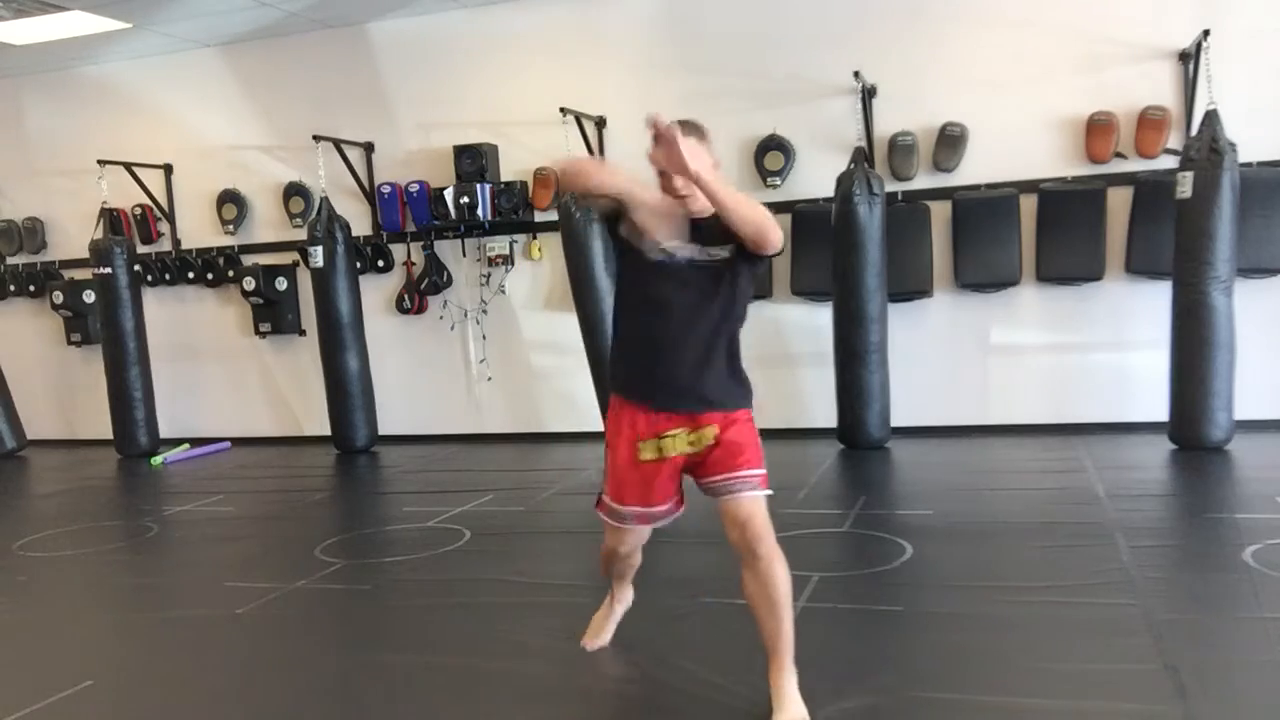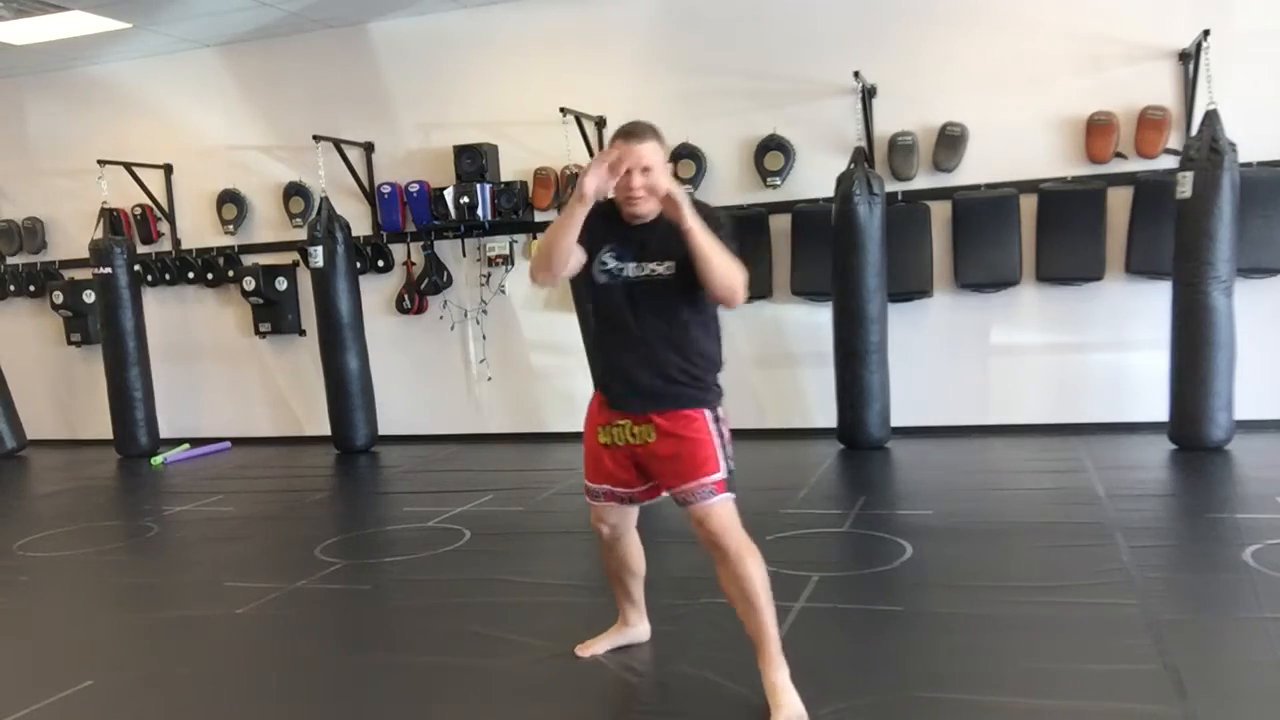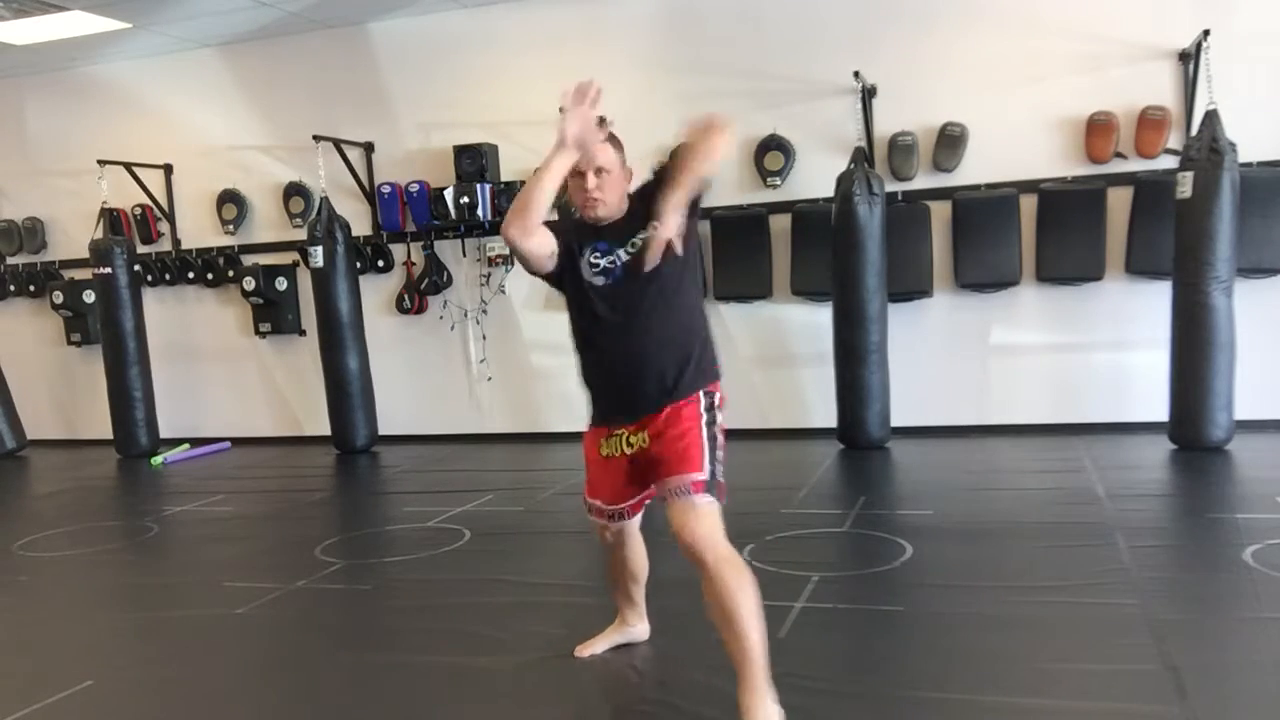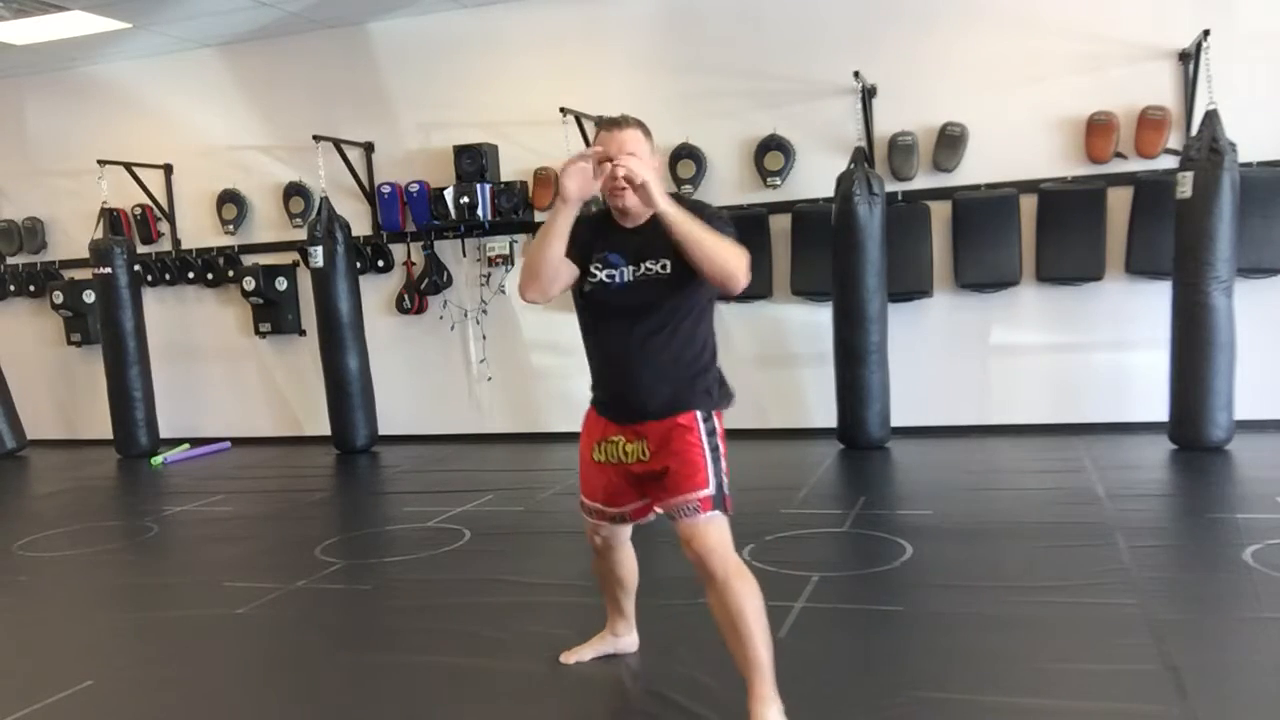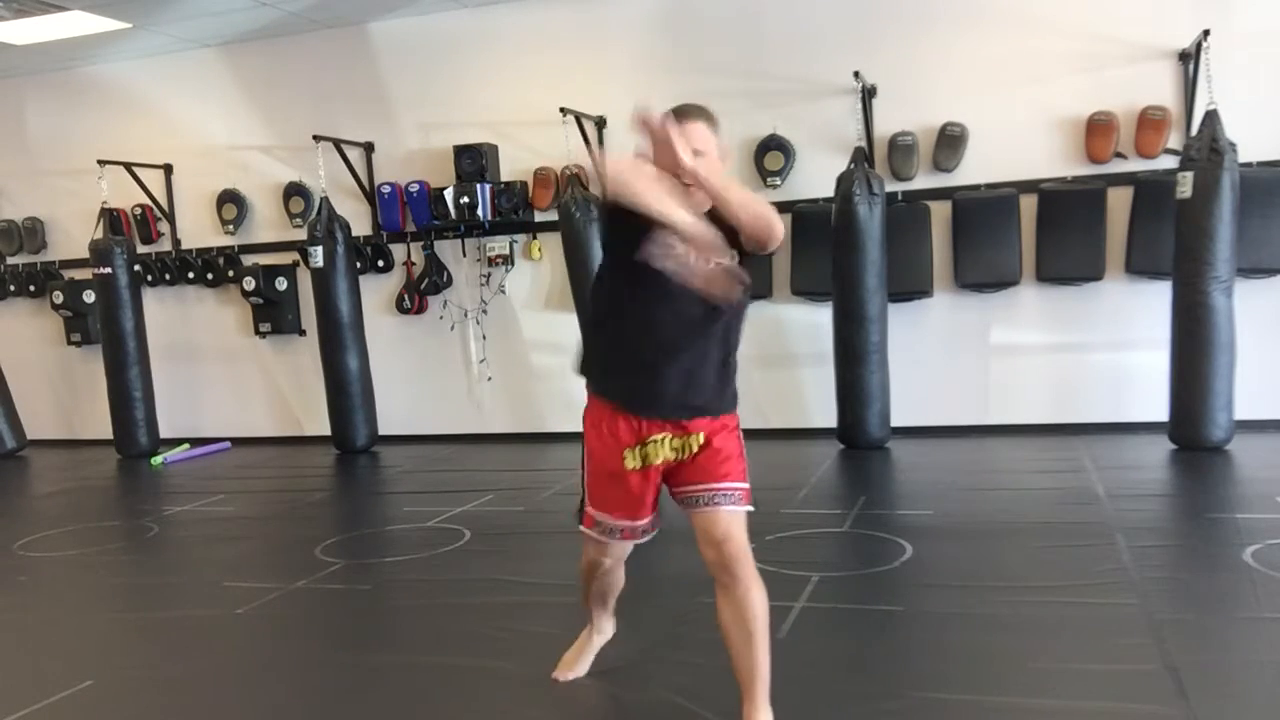
dt=0.7s
person 1, frame 1
left shoulder: (733, 223)
right shoulder: (644, 214)
left elbow: (771, 238)
right elbow: (576, 174)
left wrist: (698, 173)
right wrist: (636, 193)
left hip: (721, 409)
right hip: (643, 409)
left knee: (753, 533)
right knee: (622, 537)
right ankle: (618, 596)
person 1, frame 2
left shoulder: (697, 220)
right shoulder: (594, 222)
left elbow: (732, 293)
right elbow: (544, 274)
left wrist: (684, 216)
right wrist: (578, 202)
left hip: (685, 403)
right hip: (614, 404)
left knee: (720, 531)
right knee: (610, 522)
right ankle: (632, 620)
person 1, frame 3
left shoulder: (657, 207)
right shoulder: (566, 240)
left elbow: (716, 135)
right elbow: (518, 232)
left wrist: (673, 202)
right wrist: (567, 147)
left hip: (682, 402)
right hip: (614, 418)
left knee: (702, 539)
right knee: (616, 528)
right ankle: (631, 620)
person 1, frame 4
left shoulder: (692, 215)
right shoulder: (587, 230)
left elbow: (735, 276)
right elbow: (533, 289)
left wrist: (658, 203)
right wrist: (565, 207)
left hip: (684, 412)
right hip: (611, 415)
left knee: (709, 549)
right knee: (604, 533)
right ankle: (620, 630)
person 1, frame 5
left shoulder: (730, 222)
right shoulder: (635, 212)
left elbow: (769, 230)
right elbow: (619, 172)
left wrist: (694, 166)
right wrist: (691, 233)
left hip: (706, 417)
right hip: (625, 416)
left knee: (730, 555)
right knee: (606, 550)
right ankle: (597, 626)
